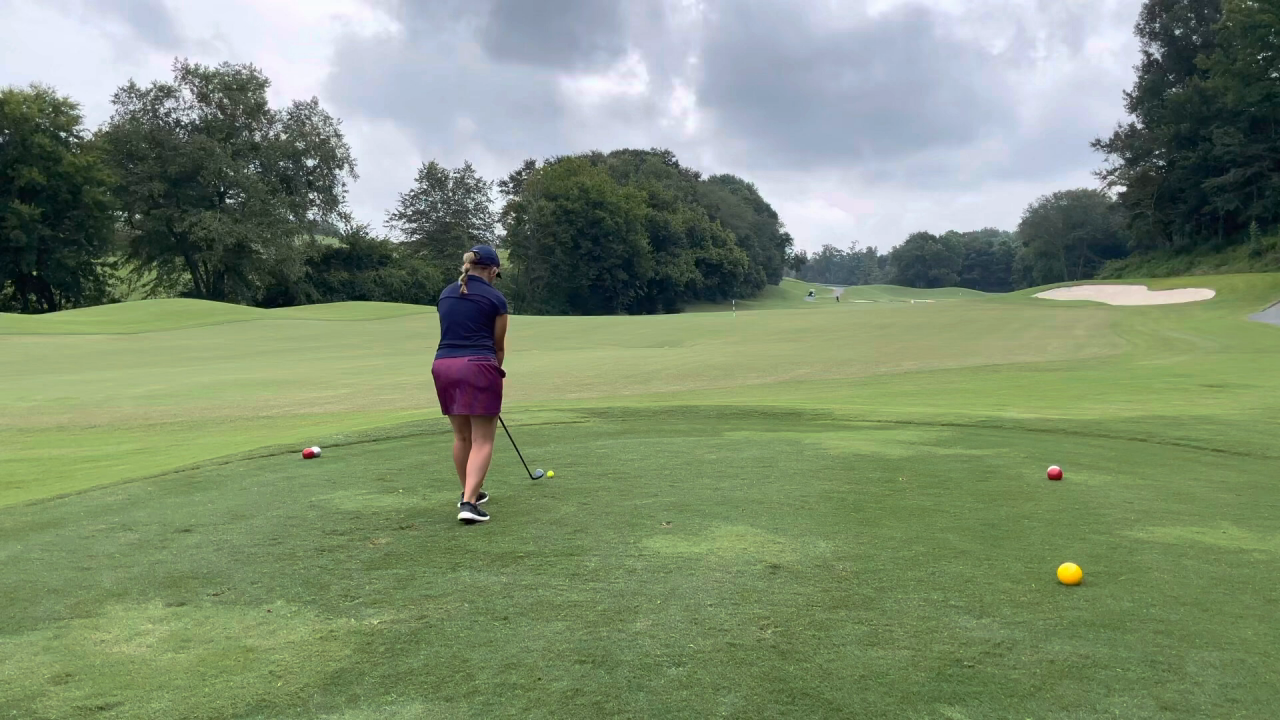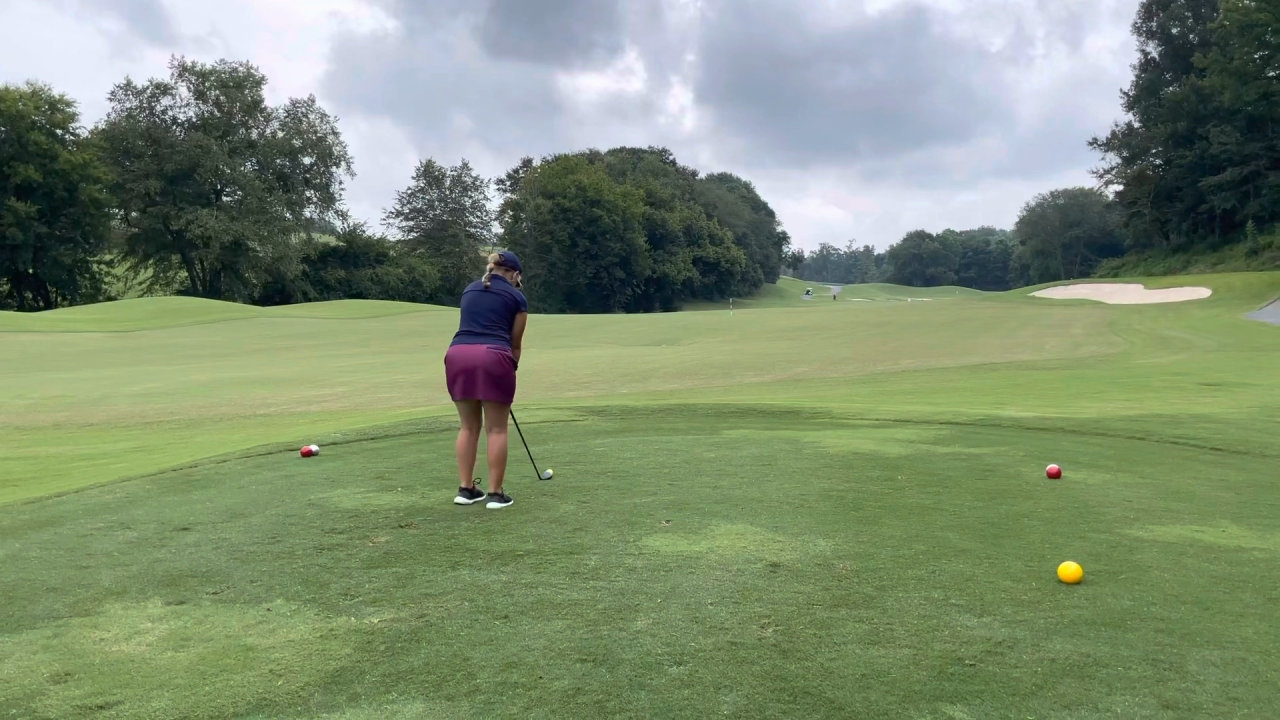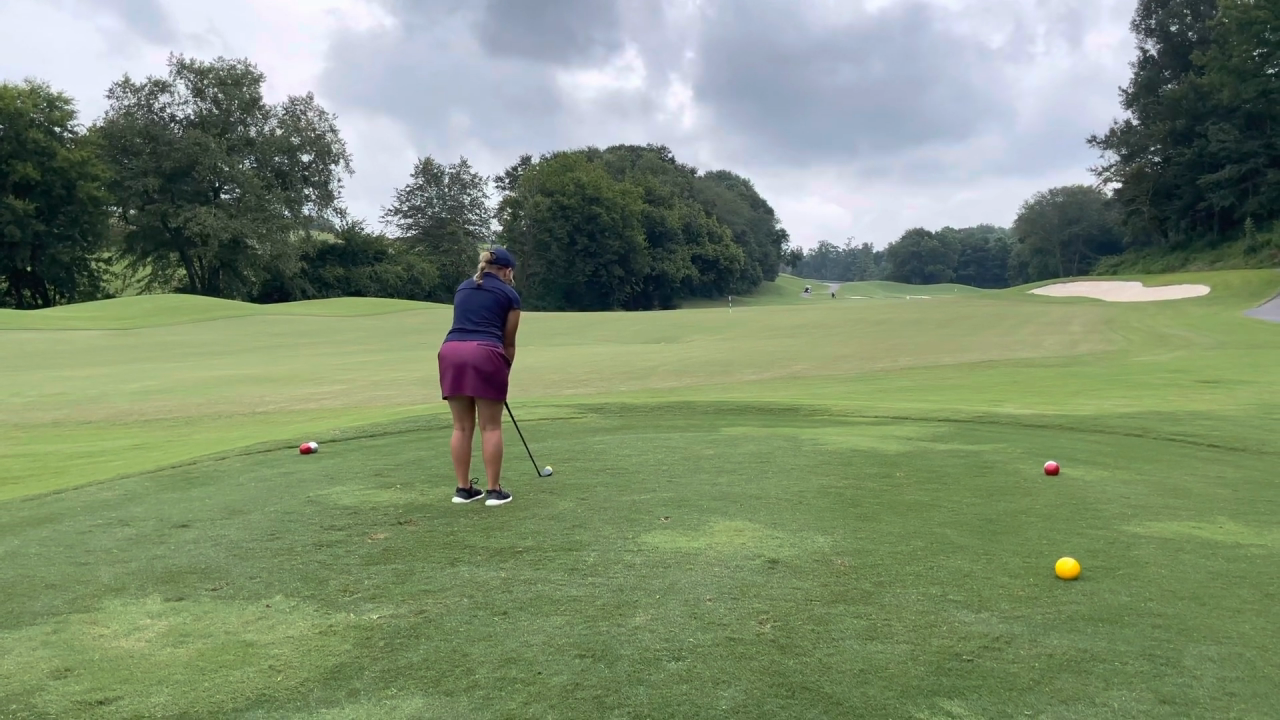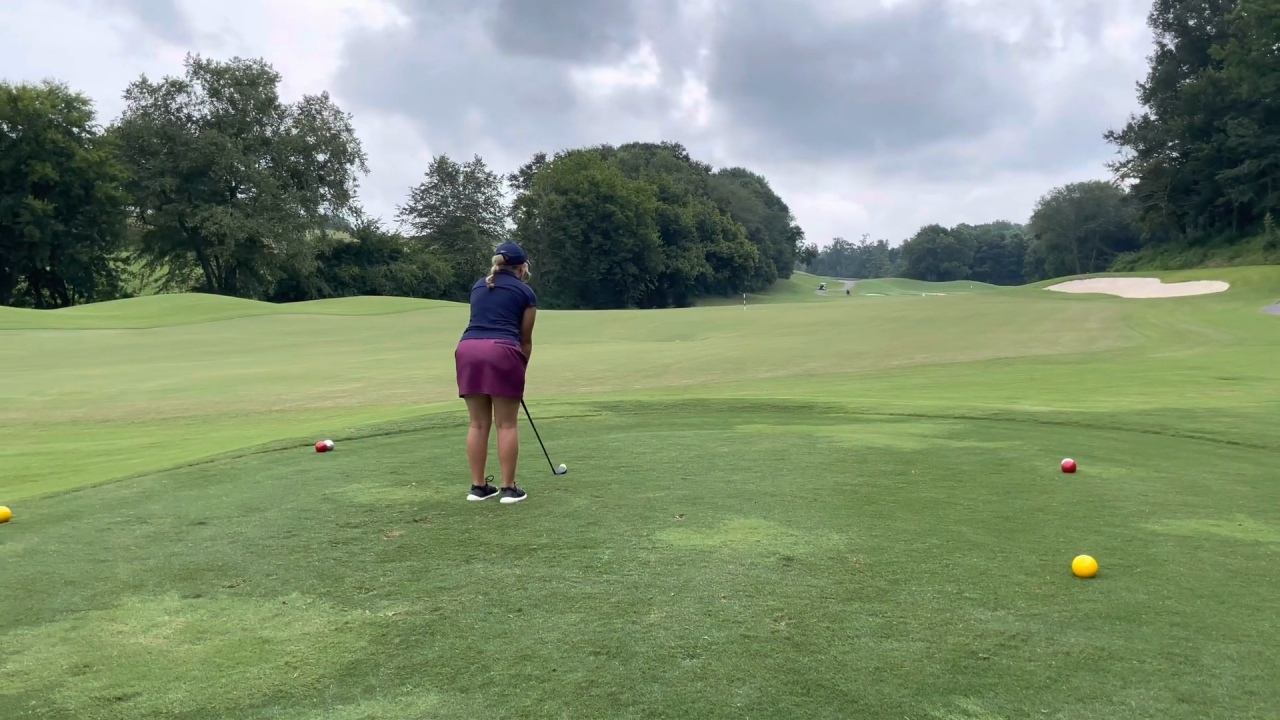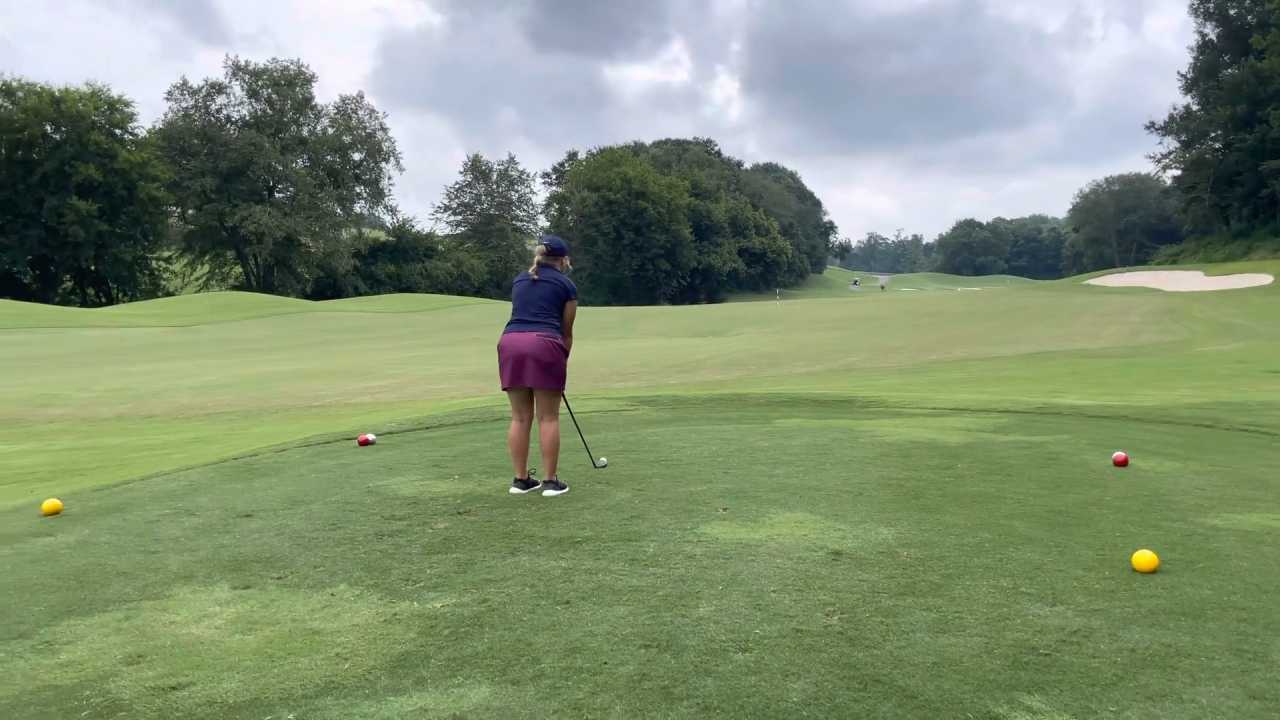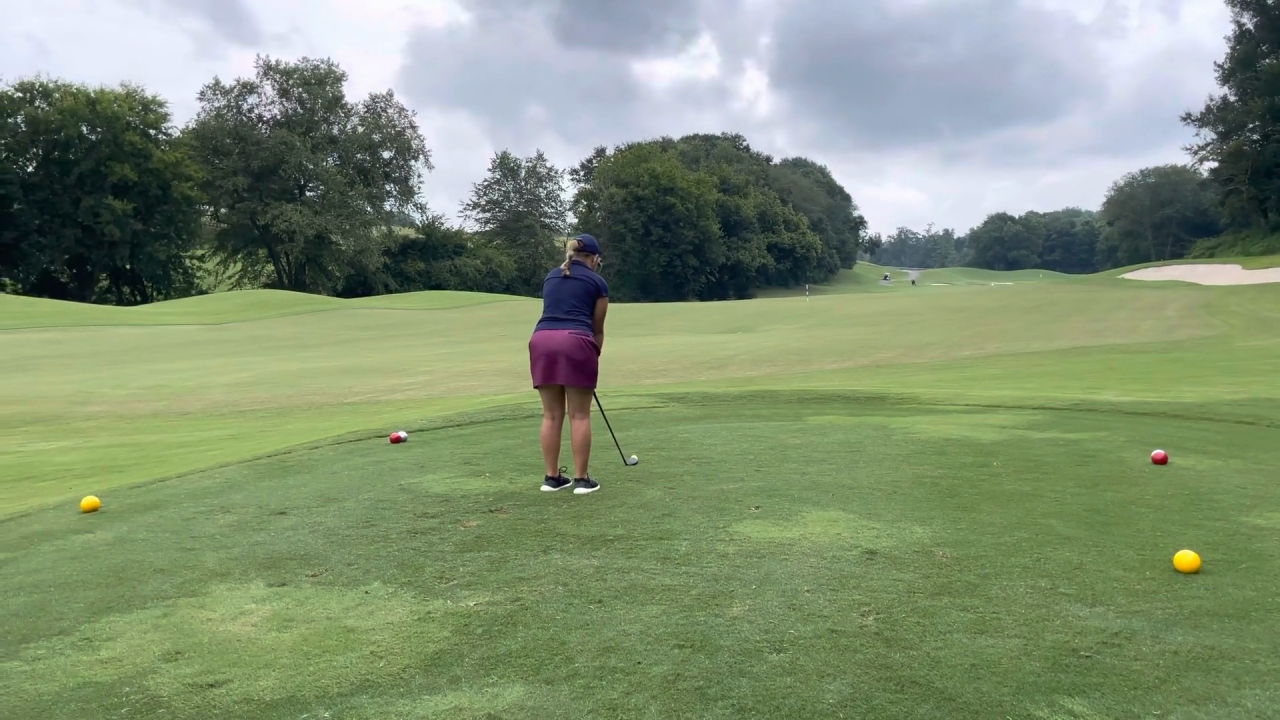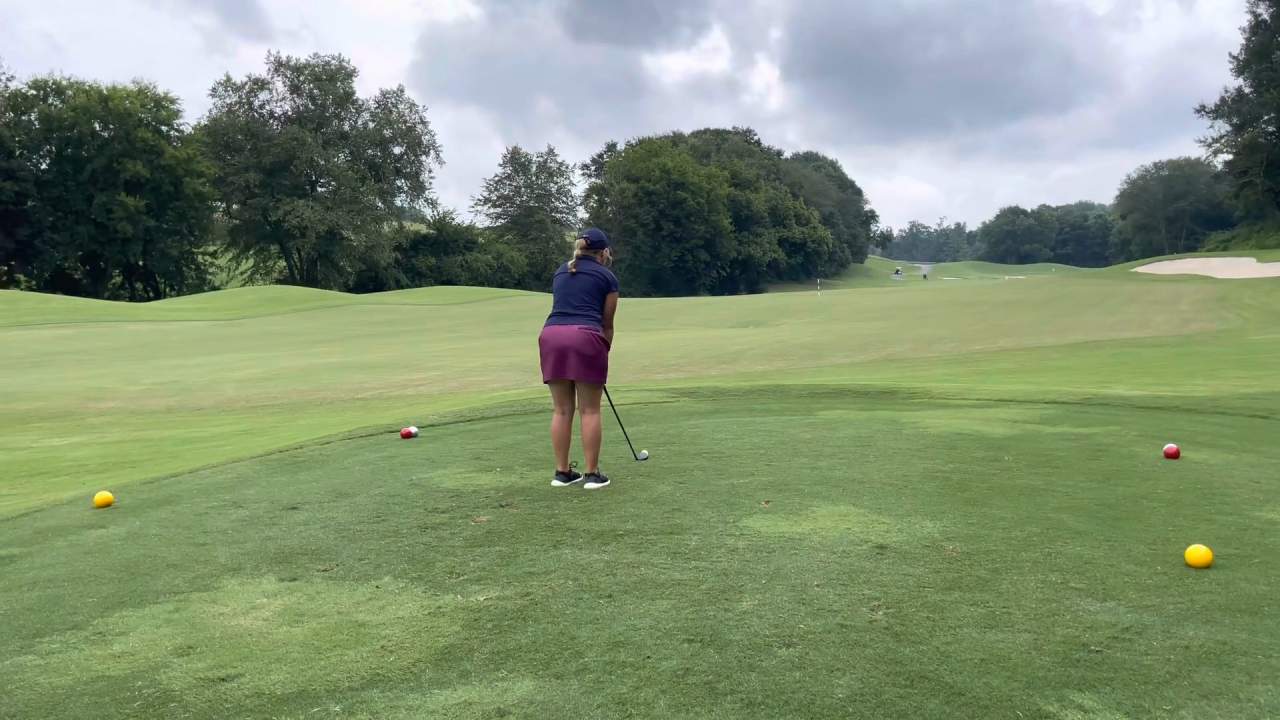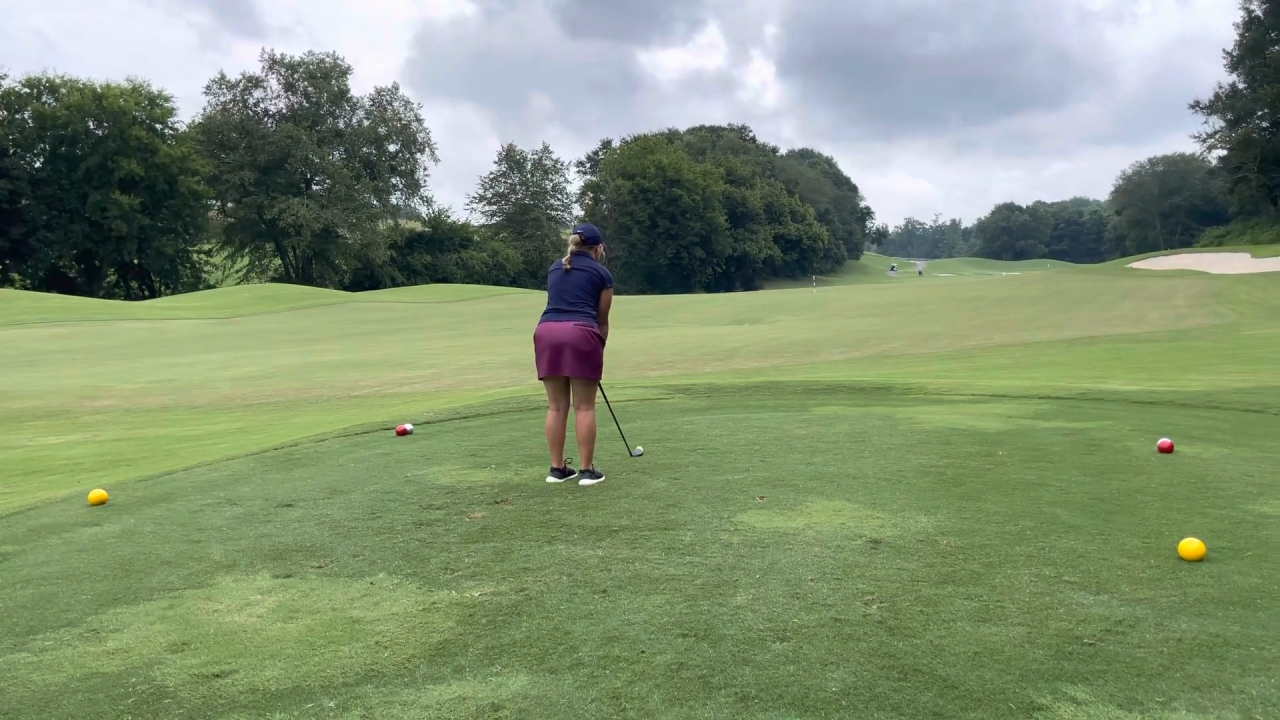
dt=0.7s
person 1, frame 1
left shoulder: (446, 294)
right shoulder: (495, 298)
right elbow: (498, 346)
right wrist: (495, 374)
left hip: (444, 365)
right hip: (477, 367)
left knee: (462, 436)
right knee: (482, 442)
left ankle: (469, 494)
right ankle: (469, 503)
person 1, frame 2
left shoulder: (469, 290)
right shoulder: (516, 297)
right elbow: (515, 343)
right wrist: (510, 369)
left hip: (458, 354)
right hip: (492, 358)
left knee: (468, 427)
right knee: (496, 429)
left ankle: (465, 488)
right ankle: (496, 493)
person 1, frame 3
left shoulder: (463, 288)
right shoulder: (509, 294)
right elbow: (509, 342)
left wrist: (501, 368)
right wrist: (506, 371)
left hip: (451, 351)
right hip: (485, 354)
left knee: (461, 426)
right knee: (490, 427)
left ankle: (463, 488)
right ankle: (494, 490)
person 1, frame 4
left shoulder: (478, 286)
right shoulder: (525, 292)
right elbow: (525, 339)
left wrist: (517, 365)
right wrist: (522, 368)
left hip: (468, 349)
right hip: (502, 352)
left knee: (478, 424)
right knee: (506, 425)
left ankle: (478, 486)
right ankle: (508, 488)
person 1, frame 5
left shoulder: (520, 279)
right shoulder: (566, 284)
right elbow: (566, 332)
left wrist: (559, 356)
right wrist: (563, 358)
left hip: (510, 342)
right hip: (544, 345)
left knee: (520, 417)
right knee: (548, 418)
left ankle: (520, 479)
right ankle: (551, 481)
person 1, frame 6
left shoulder: (551, 276)
right shoulder: (597, 282)
right elbow: (597, 328)
right wrist: (595, 355)
left hip: (542, 340)
right hip: (576, 343)
left knee: (551, 414)
right knee: (579, 415)
left ankle: (552, 476)
right ankle: (581, 479)
person 1, frame 7
left shoulder: (561, 271)
right shoulder: (607, 277)
right elbow: (607, 323)
right wrist: (605, 351)
left hip: (552, 335)
right hip: (586, 337)
left knee: (562, 410)
right knee: (590, 411)
left ankle: (562, 472)
right ankle: (592, 474)
person 1, frame 8
left shoulder: (555, 268)
right shoulder: (601, 273)
right elbow: (602, 319)
right wrist: (600, 347)
left hip: (547, 332)
right hip: (581, 334)
left knee: (557, 407)
right knee: (584, 407)
left ankle: (557, 468)
right ankle: (587, 470)
